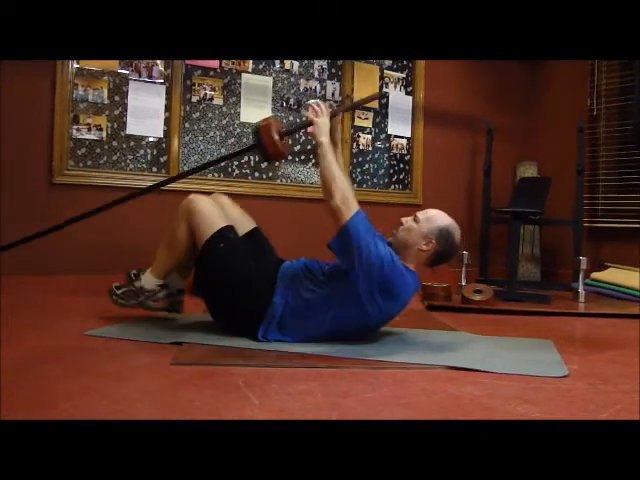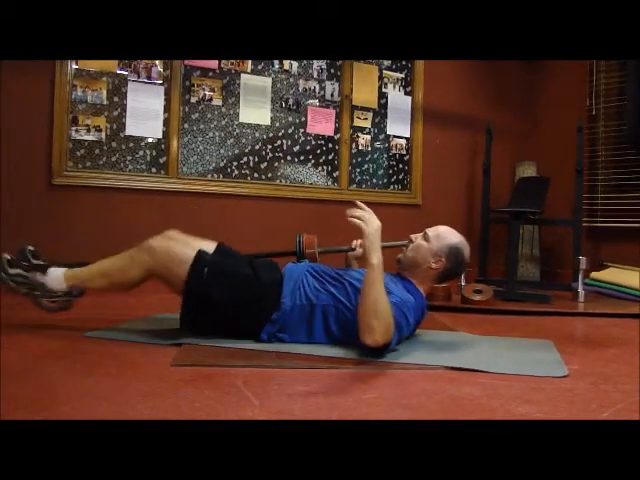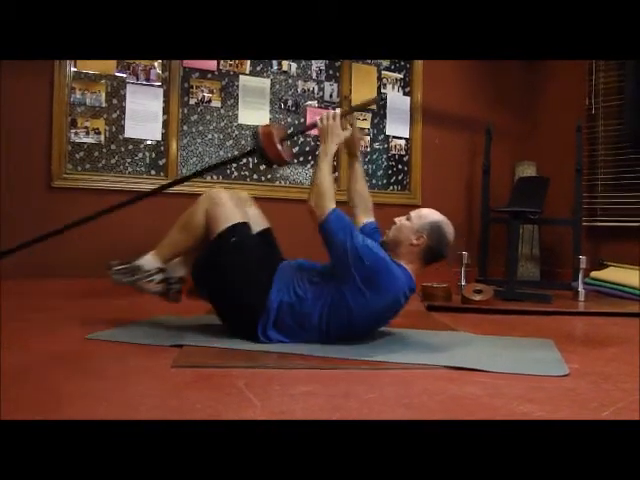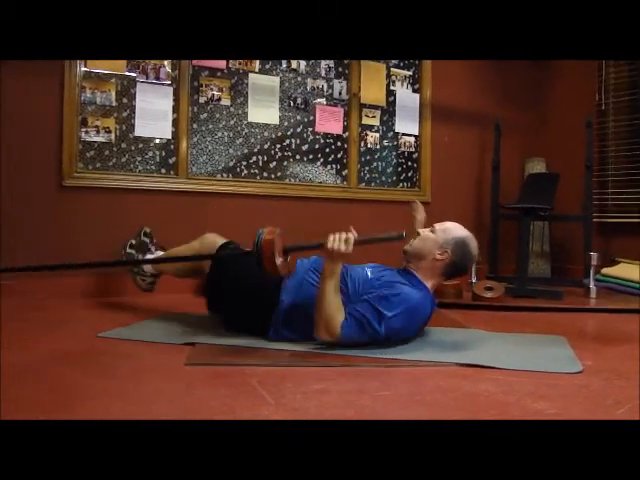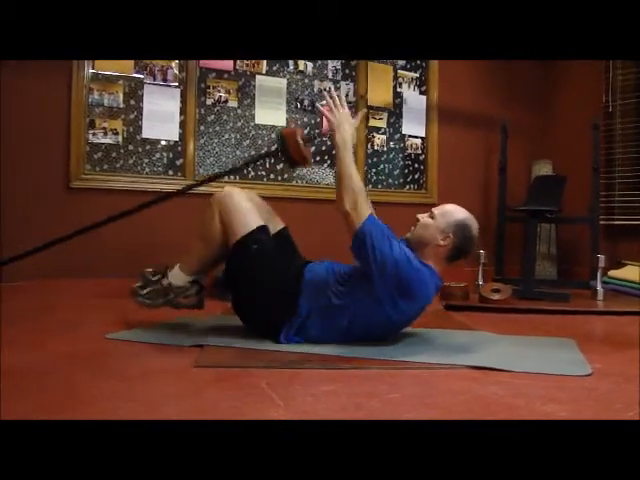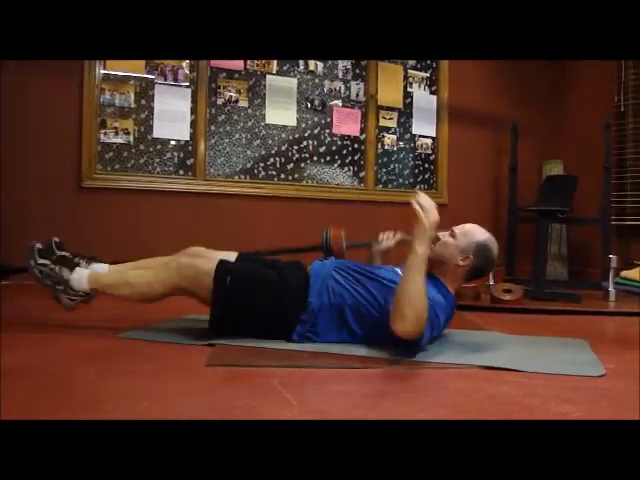
dt=0.5s
person 1, frame 1
left shoulder: (386, 274)
right shoulder: (390, 263)
left elbow: (340, 204)
right elbow: (347, 207)
left wrist: (324, 140)
right wrist: (333, 147)
left hip: (261, 309)
right hip: (275, 280)
left knee: (194, 205)
right knee: (216, 201)
left ankle: (151, 286)
right ankle: (169, 286)
person 1, frame 2
left shoulder: (404, 305)
right shoulder: (400, 289)
left elbow: (373, 336)
left wrist: (375, 254)
right wrist: (364, 261)
left hip: (265, 310)
right hip: (273, 283)
left knee: (155, 250)
right knee: (170, 240)
left ankle: (57, 282)
right ankle: (67, 277)
person 1, frame 3
left shoulder: (377, 270)
right shoulder: (393, 275)
left elbow: (320, 208)
right elbow: (362, 218)
left wrist: (329, 147)
right wrist: (354, 158)
left hip: (260, 310)
right hip: (276, 288)
left knee: (215, 201)
right knee: (235, 202)
left ankle: (152, 267)
right ankle: (176, 272)
person 1, frame 4
left shoulder: (404, 304)
right shoulder: (414, 293)
left elbow: (327, 331)
left wrist: (331, 267)
right wrist: (419, 229)
left hip: (271, 307)
right hip: (285, 283)
left knee: (210, 245)
right knee: (219, 250)
left ankle: (149, 266)
right ankle: (156, 261)
person 1, frame 5
left shoulder: (404, 273)
right shoulder: (414, 265)
left elbow: (351, 209)
right elbow: (362, 212)
left wrist: (342, 138)
right wrist: (345, 141)
left hip: (284, 311)
right hip: (301, 286)
left knee: (228, 199)
right knee: (248, 201)
left ankle: (179, 284)
right ankle: (186, 280)
person 1, frame 6
left shoulder: (434, 305)
right shoulder: (426, 288)
left elbow: (404, 326)
left wrist: (421, 245)
right wrist: (378, 257)
left hip: (293, 309)
right hip: (300, 282)
left knee: (184, 268)
right knee: (194, 254)
left ankle: (79, 281)
right ankle: (89, 274)
